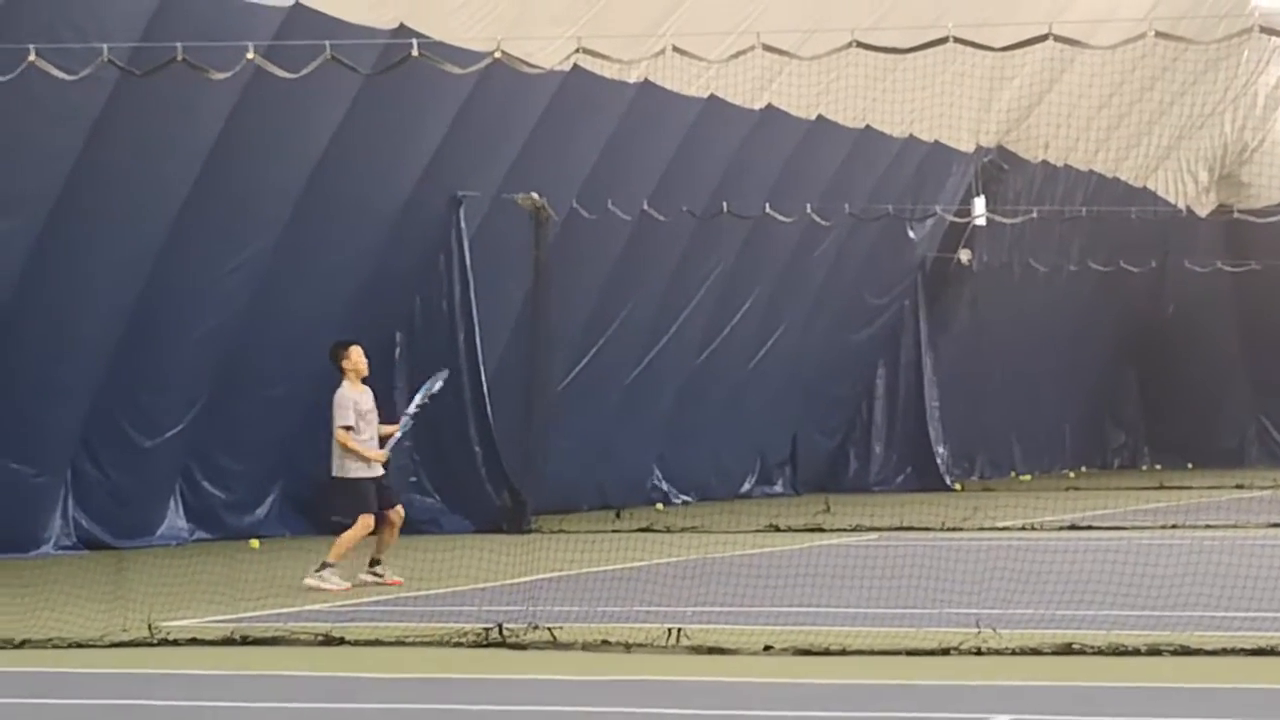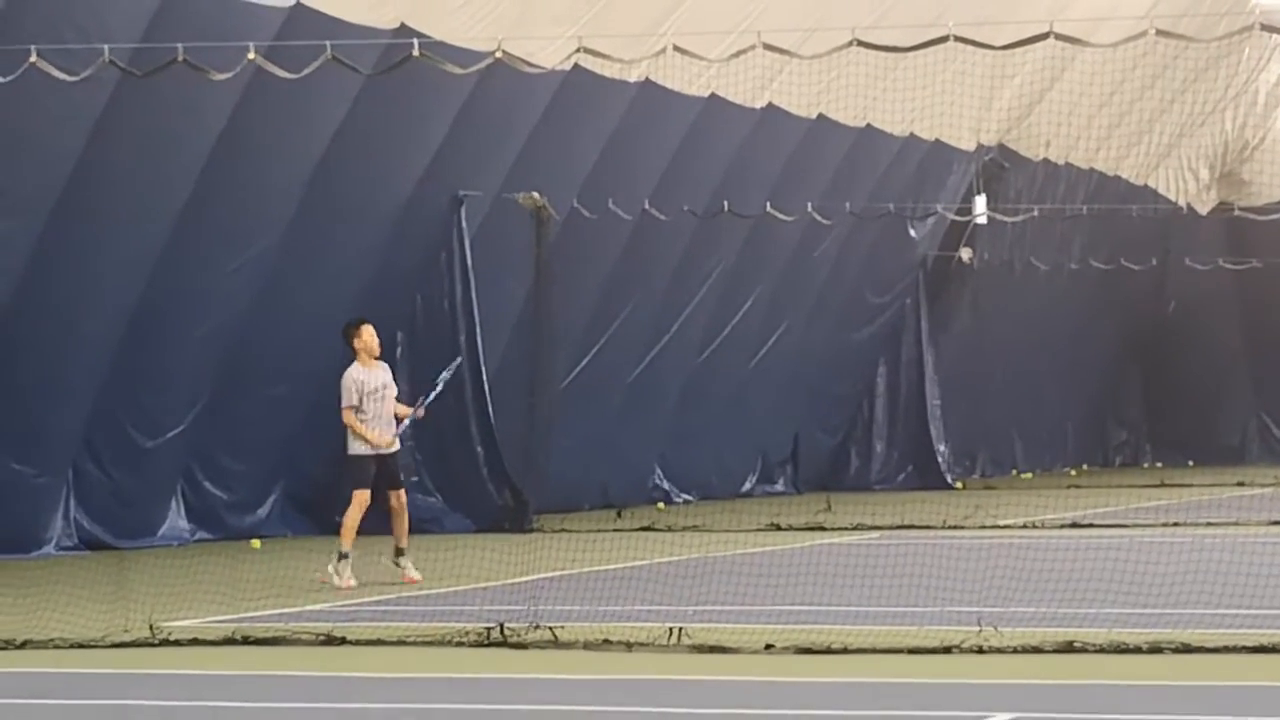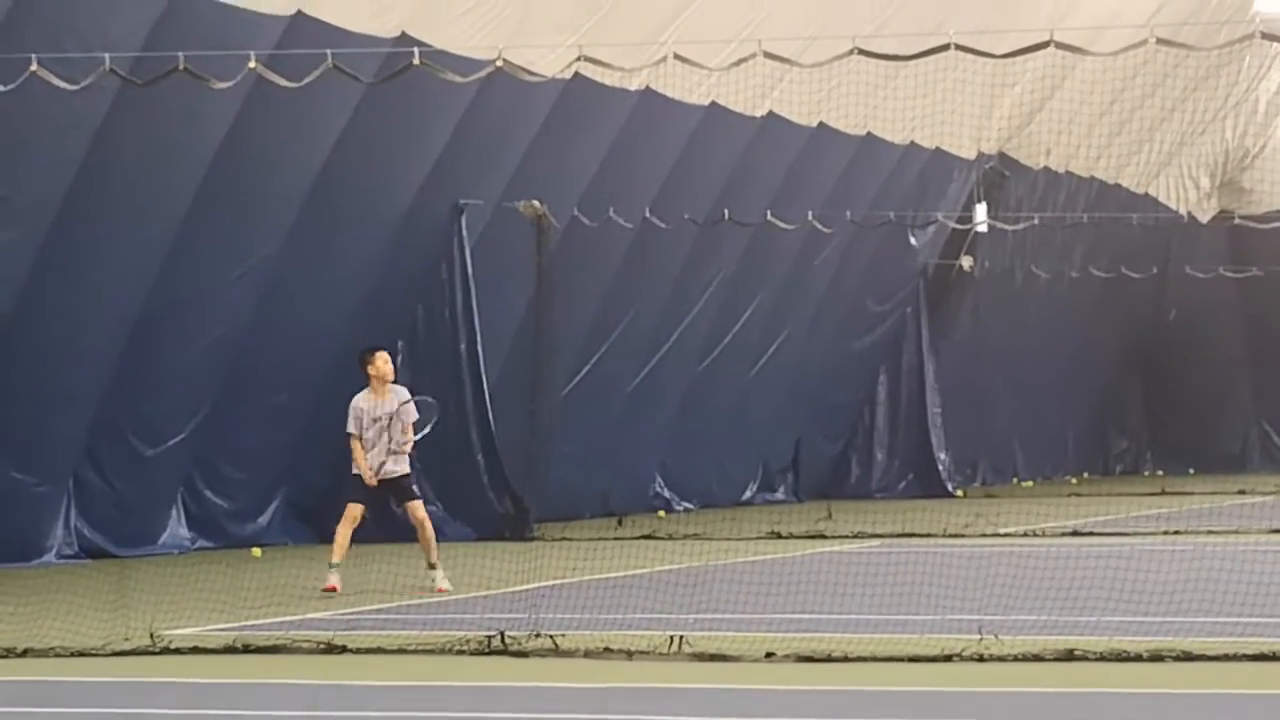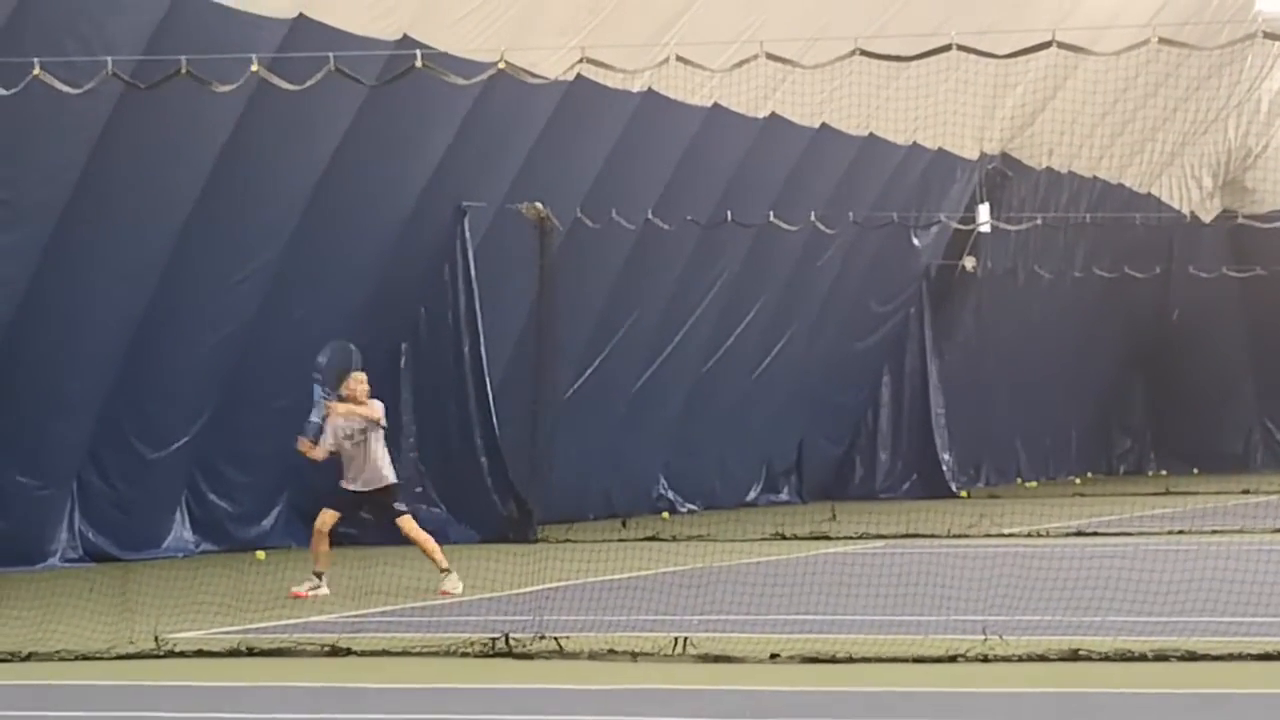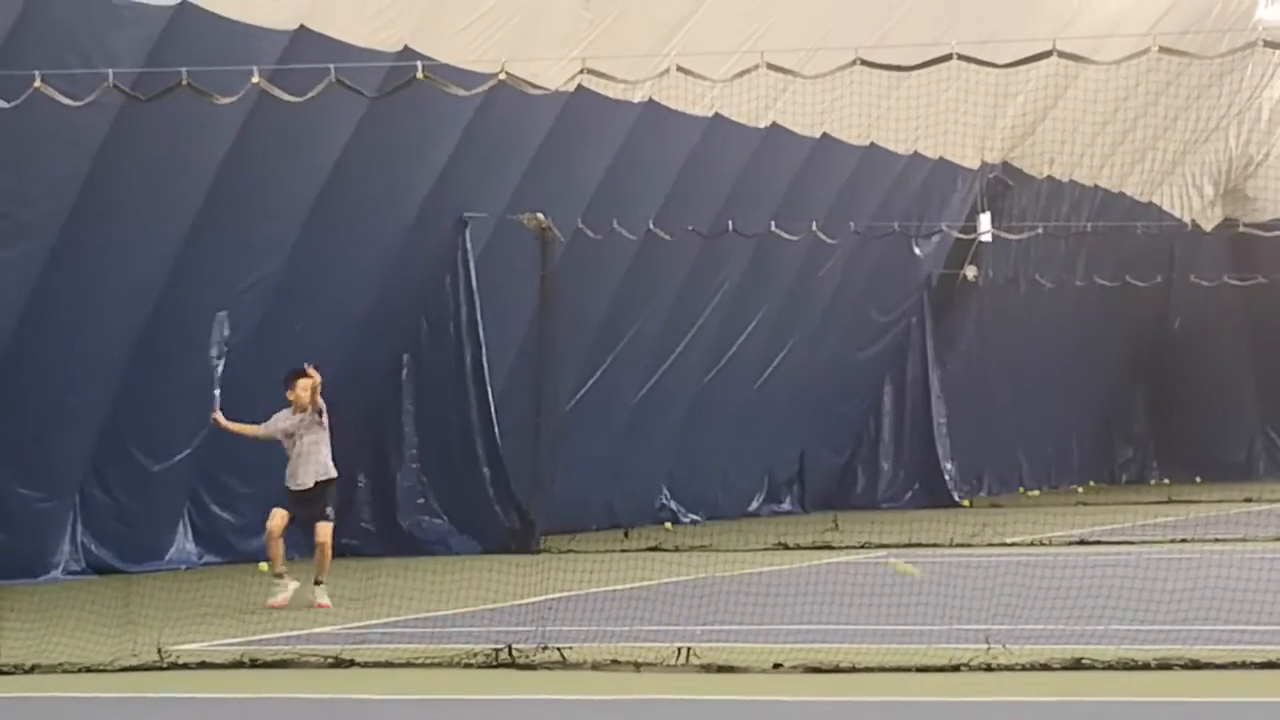
dt=0.3s
person 1, frame 1
left shoulder: (366, 392)
right shoulder: (345, 396)
right elbow: (341, 436)
left wrist: (395, 428)
right wrist: (368, 454)
left hip: (373, 470)
right hip: (352, 471)
left knee: (396, 516)
right knee: (365, 525)
left ankle: (375, 568)
right ankle: (322, 572)
person 1, frame 2
left shoulder: (384, 369)
right shoulder: (352, 376)
right elbow: (348, 417)
left wrist: (411, 411)
right wrist: (372, 438)
left hip: (388, 448)
right hip: (362, 450)
left knee: (399, 502)
right knee: (361, 500)
left ankle: (400, 558)
right ankle: (342, 563)
person 1, frame 3
left shoulder: (401, 394)
right shoulder: (359, 403)
left elbow: (410, 430)
right elbow: (355, 441)
left wrist: (406, 444)
right wrist: (364, 470)
left hip: (399, 470)
right hip: (367, 472)
left knee: (420, 517)
right knee: (351, 515)
left ankle: (434, 569)
right ankle: (333, 573)
person 1, frame 4
left shoulder: (374, 405)
right shoulder: (334, 419)
left elbow: (373, 414)
right elbow: (322, 453)
left wrist: (347, 408)
right wrist: (308, 450)
left hip: (383, 483)
right hip: (351, 485)
left knee: (411, 530)
right knee: (321, 526)
left ankle: (448, 574)
right ankle: (318, 580)
person 1, frame 5
left shoulder: (317, 410)
right shoulder: (281, 418)
left elbow: (314, 395)
right elbow: (258, 430)
left wrist: (316, 383)
right wrist: (225, 423)
left hip: (321, 481)
right hip: (294, 484)
left knee: (323, 538)
right knee: (273, 528)
left ankle: (319, 586)
right ankle: (283, 580)
